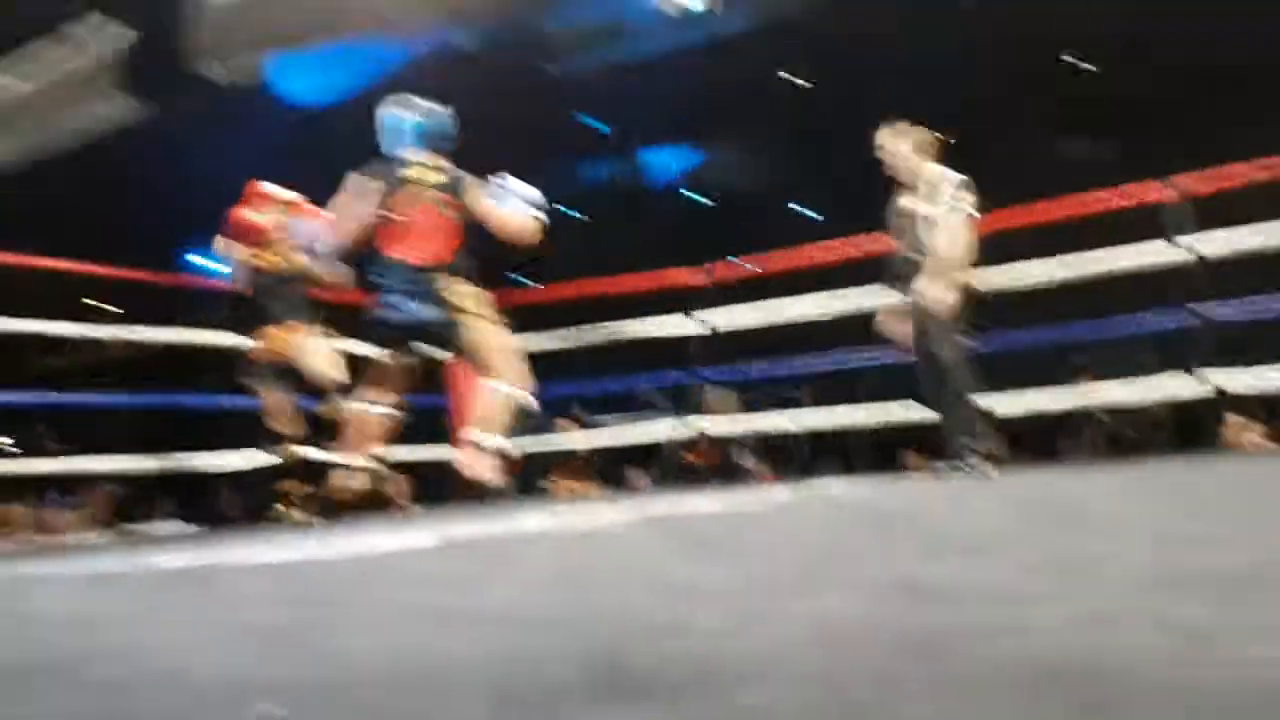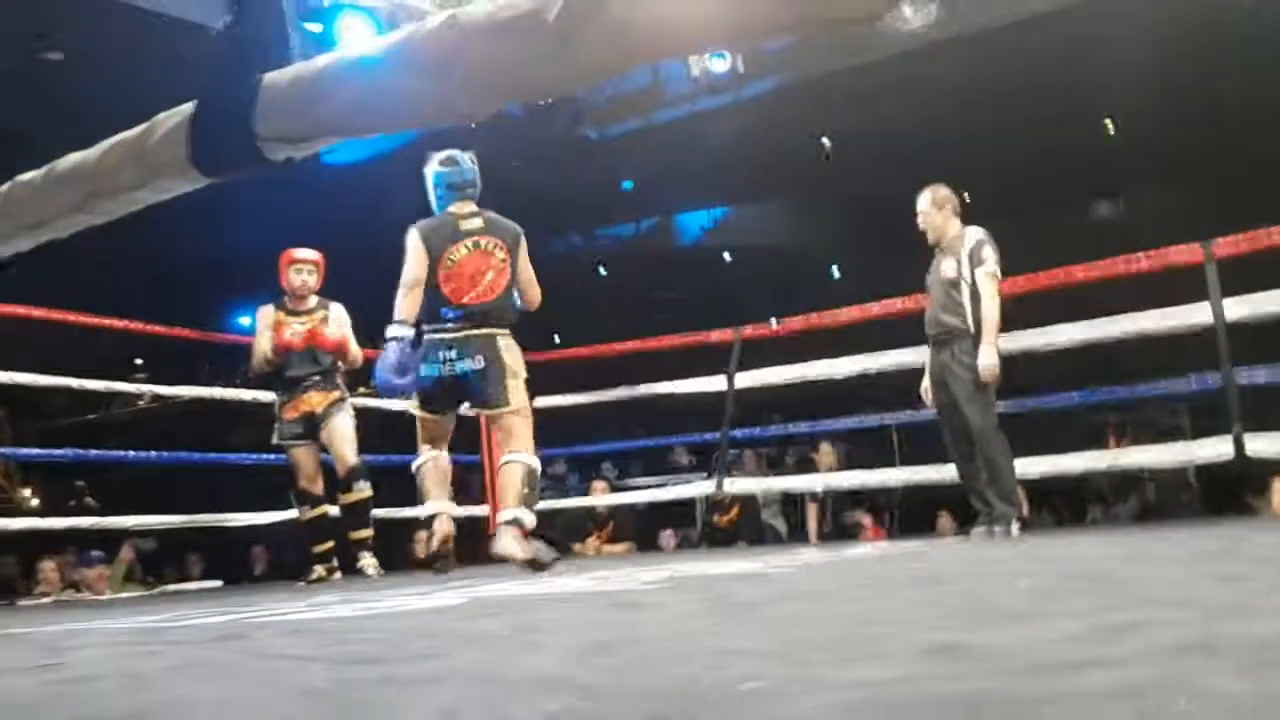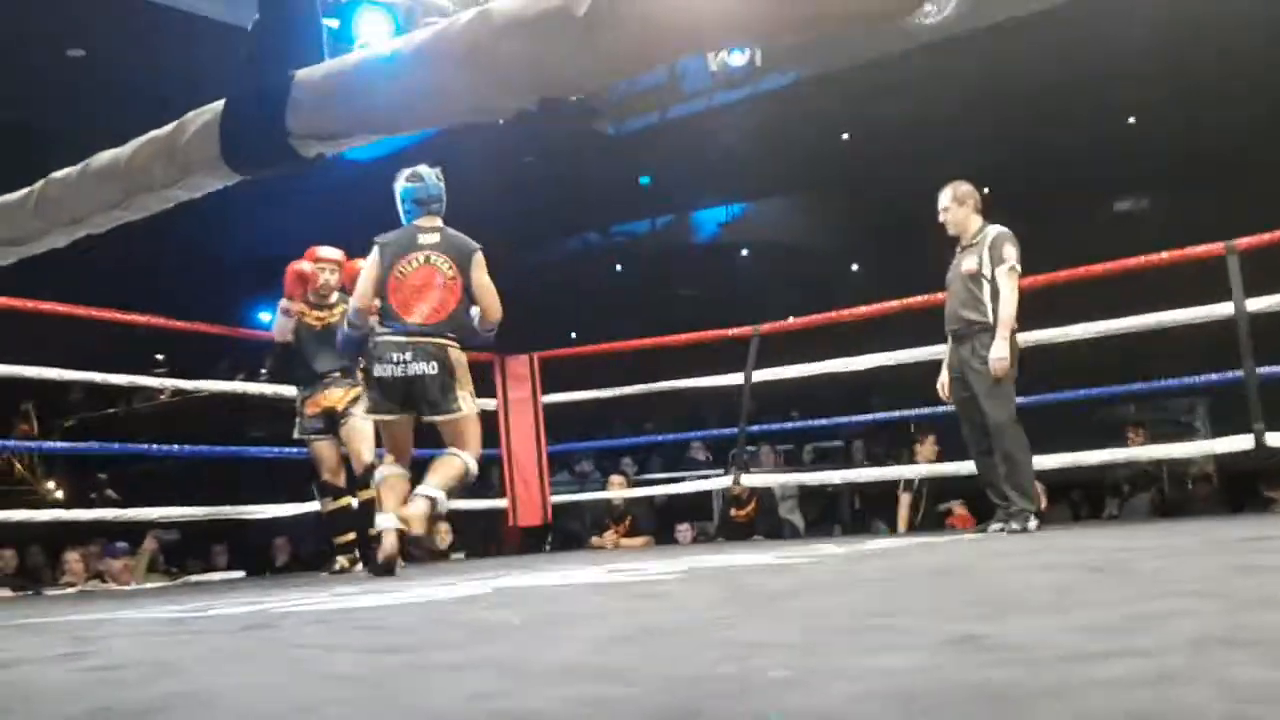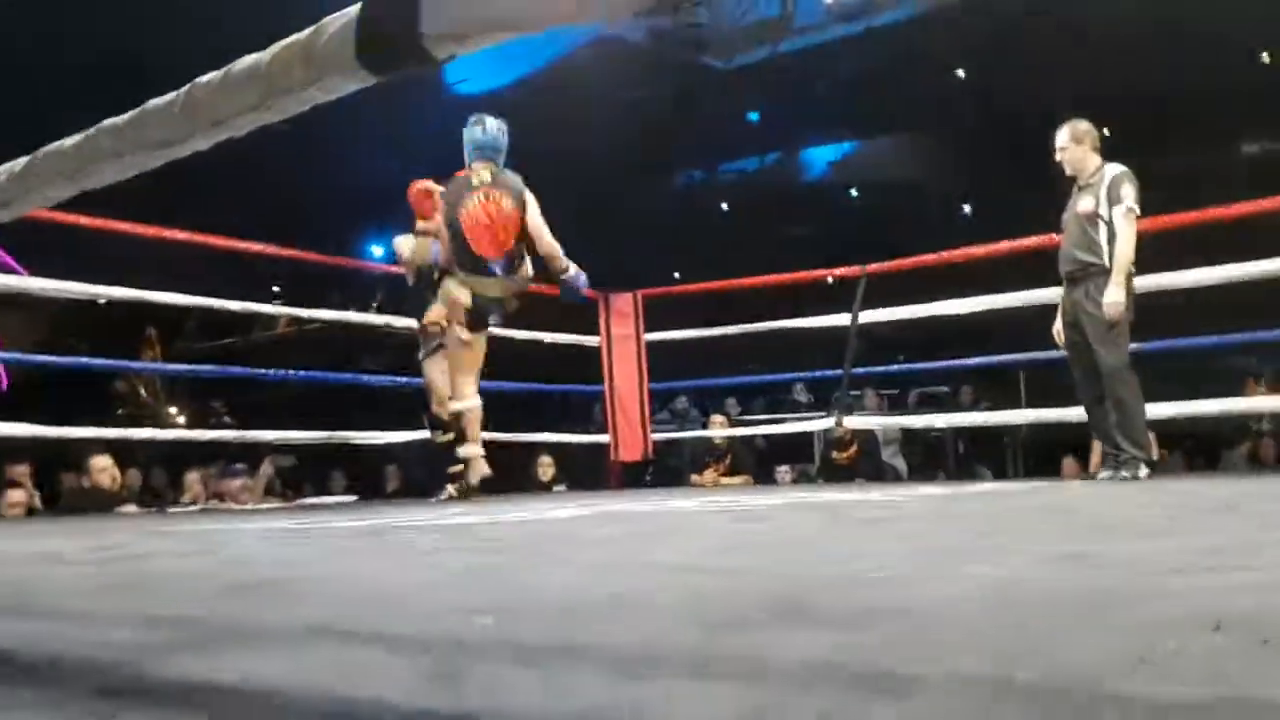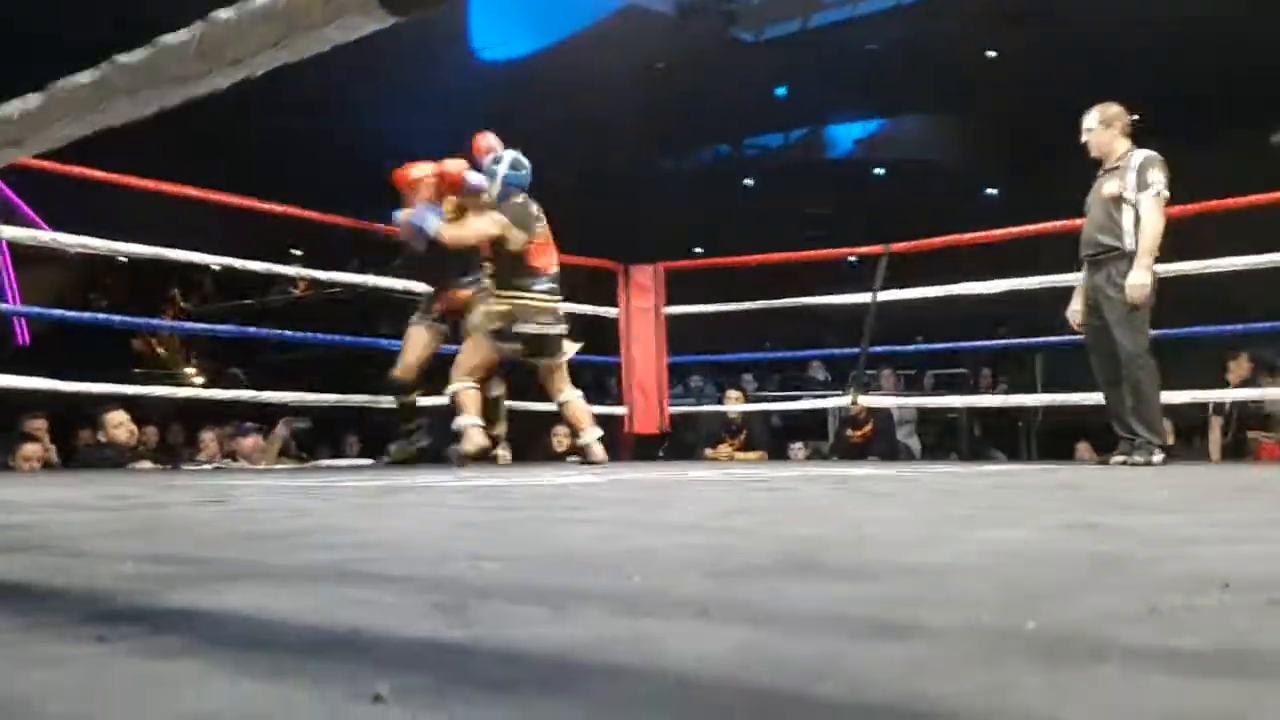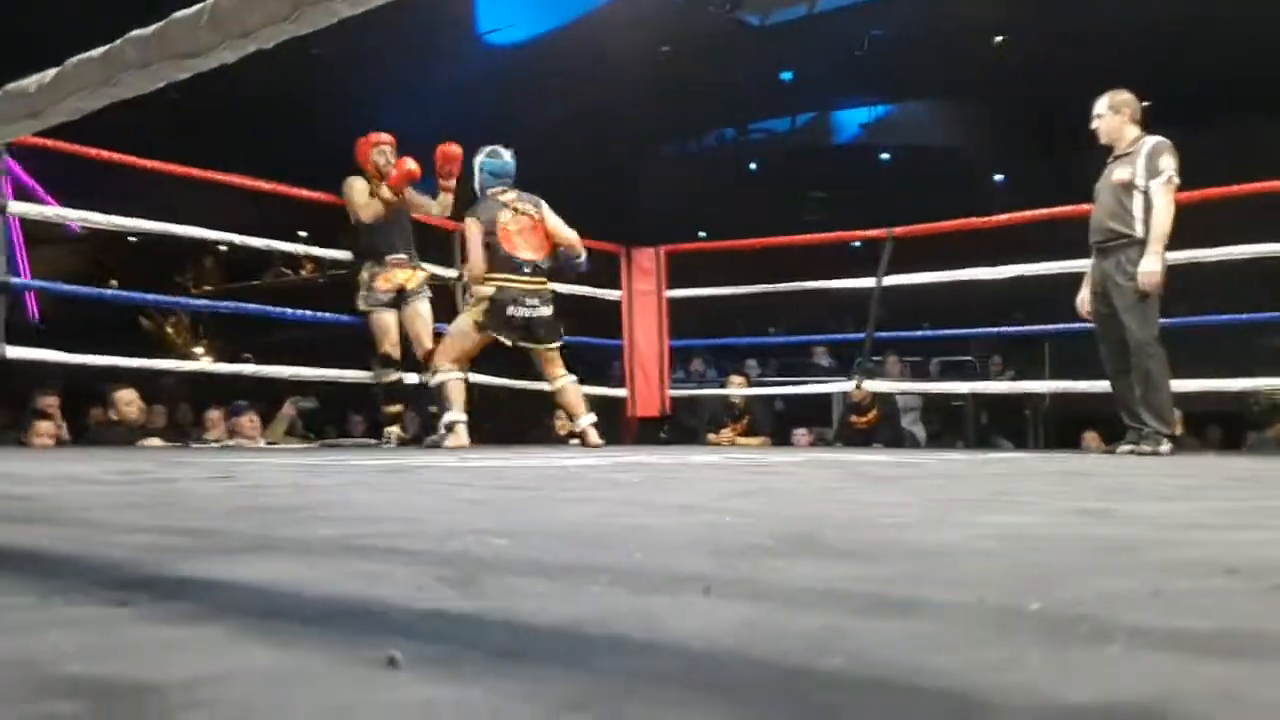
dt=0.4s
person 1, frame 1
left shoulder: (376, 180)
right shoulder: (461, 185)
left elbow: (341, 233)
right elbow: (521, 232)
right wrist: (529, 204)
left hip: (396, 302)
right hip: (449, 297)
left knee: (382, 387)
right knee: (509, 374)
right ankle: (483, 453)
person 1, frame 2
left shoulder: (423, 232)
right shoulder: (509, 232)
left elbow: (411, 286)
right elbow: (531, 301)
left wrist: (397, 344)
right wrist: (510, 293)
left hip: (440, 351)
right hip: (491, 349)
left knee: (431, 444)
right knee: (517, 444)
left ankle: (440, 522)
right ankle: (512, 530)
person 1, frame 3
left shoulder: (386, 245)
right shoulder: (468, 249)
left elbow: (359, 305)
right elbow: (492, 315)
left wrist: (355, 334)
right wrist: (480, 329)
left hip: (388, 356)
right hip: (438, 358)
left knee: (396, 455)
right knee: (464, 449)
left ankle: (389, 534)
right ankle: (419, 507)
person 1, frame 4
left shoulder: (450, 194)
right shoulder: (518, 187)
left elbow: (440, 250)
right elbow: (542, 238)
left wrist: (434, 251)
right wrist: (570, 272)
left hip: (468, 293)
right hip: (510, 283)
left knee: (464, 381)
left ankle: (475, 461)
person 1, frame 5
left shoulder: (502, 217)
right shoulder: (530, 208)
left elbow: (454, 236)
left wrist: (427, 220)
left hip: (514, 311)
right hip: (547, 312)
left knee: (463, 373)
right knee: (561, 385)
left ankle: (472, 433)
right ankle: (593, 445)
person 1, frame 6
left shoulder: (476, 214)
right shoulder: (536, 204)
left elbow: (476, 269)
right elbow: (570, 239)
left wrist: (469, 284)
right wrist: (578, 258)
left hip: (498, 296)
right hip: (537, 296)
left knee: (446, 360)
right knee: (555, 369)
left ankle: (456, 429)
right ankle: (589, 430)
person 2, frame 1
left shoulder: (949, 183)
right shoulder: (905, 194)
left elbow: (958, 237)
left wrist: (943, 282)
right wrist: (897, 311)
left hip: (938, 296)
right hip: (917, 297)
left knee: (950, 363)
right knee: (930, 373)
left ankle: (974, 449)
right ankle: (958, 449)
person 2, frame 2
left shoulder: (975, 241)
right shoulder: (939, 257)
left elbow: (989, 294)
left wrist: (989, 346)
right wrist: (929, 369)
left hip: (967, 349)
right hip: (942, 353)
left knee: (983, 428)
right knee: (957, 438)
left ankle: (1006, 514)
right ankle: (986, 514)
person 2, frame 3
left shoulder: (997, 238)
right shoulder: (960, 253)
left elbow: (1008, 290)
left wrist: (1002, 341)
right wrist: (947, 364)
left hip: (987, 344)
right hip: (962, 349)
left knee: (1002, 423)
right knee: (976, 433)
left ankle: (1024, 509)
right ankle: (1003, 508)
person 2, frame 4
left shoulder: (1116, 177)
right shoulder: (1078, 192)
left elbow: (1126, 232)
left wrist: (1117, 285)
right wrist: (1062, 308)
left hip: (1102, 287)
right hip: (1075, 292)
left knee: (1114, 369)
right knee: (1087, 379)
left ankle: (1135, 458)
right ankle: (1113, 457)
person 2, frame 5
left shoulder: (1144, 162)
right shoulder: (1103, 176)
left elbow: (1153, 215)
left wrist: (1141, 268)
right wrist: (1079, 291)
left hip: (1123, 271)
right hip: (1096, 275)
left knee: (1133, 354)
right knee: (1105, 361)
left ankle: (1150, 443)
right ankle: (1127, 441)
person 2, frame 6
left shoulder: (1154, 148)
right shoulder: (1112, 165)
left elbow: (1163, 202)
left wrist: (1153, 254)
right wrist: (1088, 279)
left hip: (1133, 258)
right hip: (1104, 263)
left knee: (1143, 342)
right knee: (1113, 350)
left ankle: (1158, 432)
right ankle: (1135, 430)
person 3, frame 1
left shoulder: (298, 241)
right shoulder: (239, 244)
left elbow: (334, 277)
right elbow: (238, 283)
left wrist: (322, 245)
right wrist: (239, 251)
left hip: (301, 332)
right hip: (265, 344)
left knee: (331, 379)
right knee: (279, 421)
person 3, frame 2
left shoulder: (333, 310)
right shoulder: (269, 314)
left elbow: (357, 359)
right elbow: (257, 366)
left wrist: (344, 350)
right wrist: (275, 352)
left hip: (330, 396)
right hip: (292, 404)
left knee: (349, 464)
right knee: (307, 483)
left ankle: (364, 551)
right ankle: (324, 561)
person 3, frame 3
left shoulder: (348, 304)
right shoulder: (293, 305)
right elbow: (279, 338)
right wrist: (292, 300)
left hip: (348, 392)
right hip: (312, 400)
left knee: (364, 462)
right knee: (329, 476)
right ankle: (346, 553)
person 3, frame 4
right shoulder: (405, 241)
right elbow: (414, 258)
right wrist: (424, 222)
right hip: (431, 328)
right knee: (439, 402)
right ankle: (454, 478)
person 3, frame 5
left shoulder: (460, 201)
right shoulder: (407, 219)
right elbow: (416, 229)
left hip: (474, 291)
right hip: (440, 299)
right knee: (403, 373)
right ankle: (412, 434)
person 3, frame 6
left shoulder: (403, 191)
right shoulder: (356, 184)
left elbow: (440, 210)
right elbow: (367, 214)
left wrist: (447, 180)
right wrist: (392, 188)
left hip: (411, 273)
right hip: (377, 276)
left knee: (427, 348)
right knee: (388, 351)
right ankle: (392, 426)
